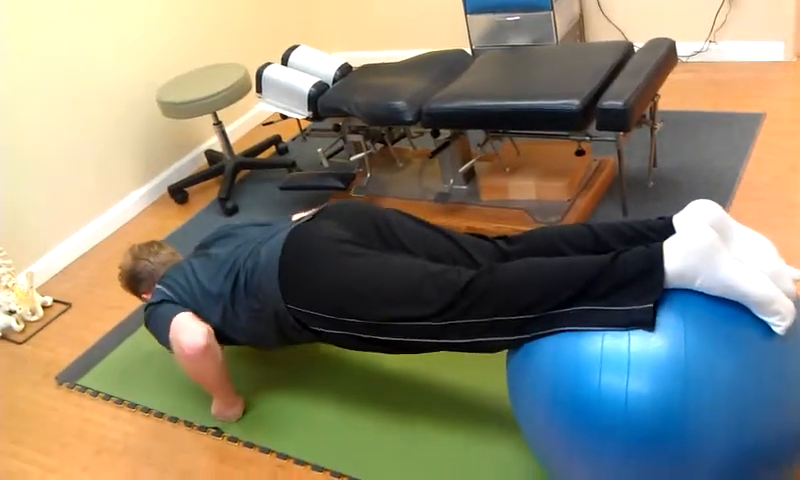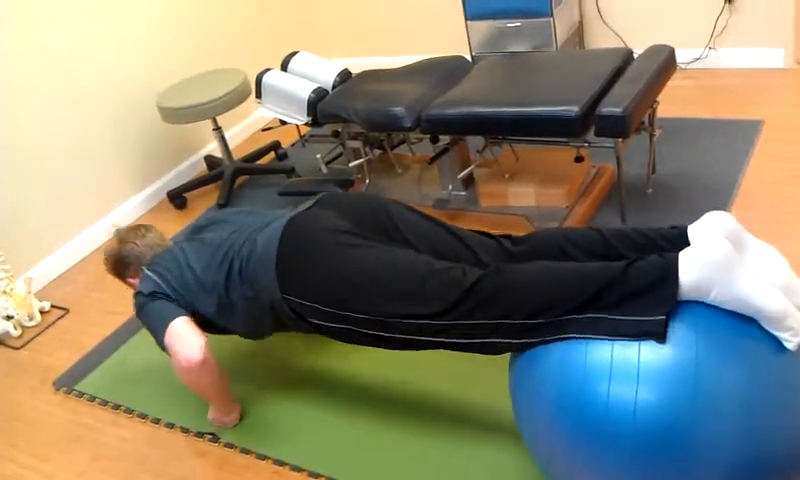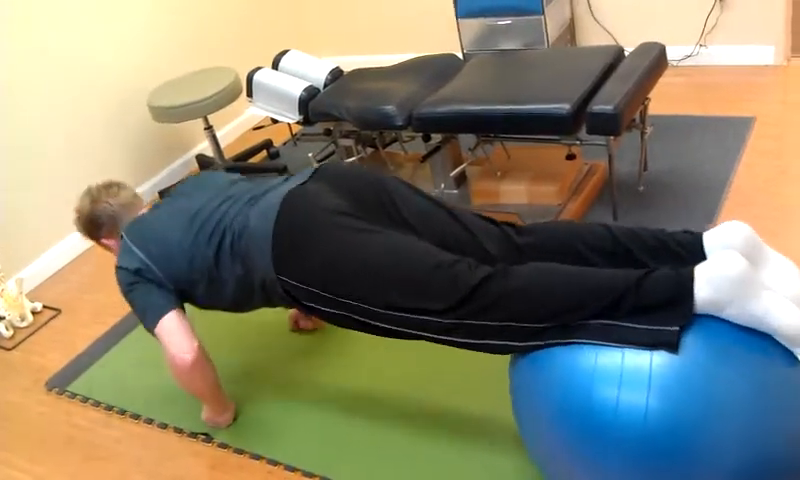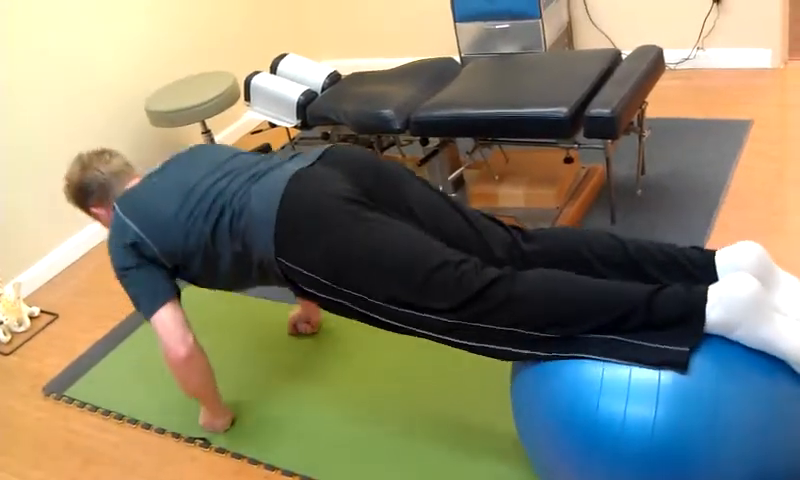
dt=0.3s
person 1, frame 1
left shoulder: (163, 302)
right shoulder: (216, 237)
left elbow: (197, 342)
right elbow: (304, 220)
left wrist: (226, 402)
right wrist: (325, 314)
left hip: (314, 279)
right hip: (343, 217)
left knee: (477, 305)
right knee: (504, 258)
left ankle: (673, 265)
right ankle: (680, 229)
person 1, frame 2
left shoulder: (154, 290)
right shoulder: (205, 225)
left elbow: (192, 354)
left wrist: (224, 408)
right wrist: (319, 308)
left hip: (312, 270)
right hip: (341, 208)
left knee: (481, 304)
right knee: (505, 261)
left ankle: (688, 275)
right ankle: (693, 240)
person 1, frame 3
left shoulder: (135, 263)
right shoulder: (191, 183)
left elbow: (185, 354)
left wrist: (218, 409)
right wrist: (310, 301)
left hip: (309, 245)
right hip: (335, 180)
left knee: (479, 301)
right knee: (512, 251)
left ankle: (698, 290)
right ankle: (709, 247)
person 1, frame 4
left shoulder: (127, 236)
right shoulder: (190, 155)
left elbow: (179, 345)
left wrist: (214, 411)
right wrist: (309, 302)
left hip: (312, 229)
right hip: (341, 165)
left knee: (484, 303)
right knee: (515, 254)
left ankle: (714, 308)
right ankle: (719, 266)
